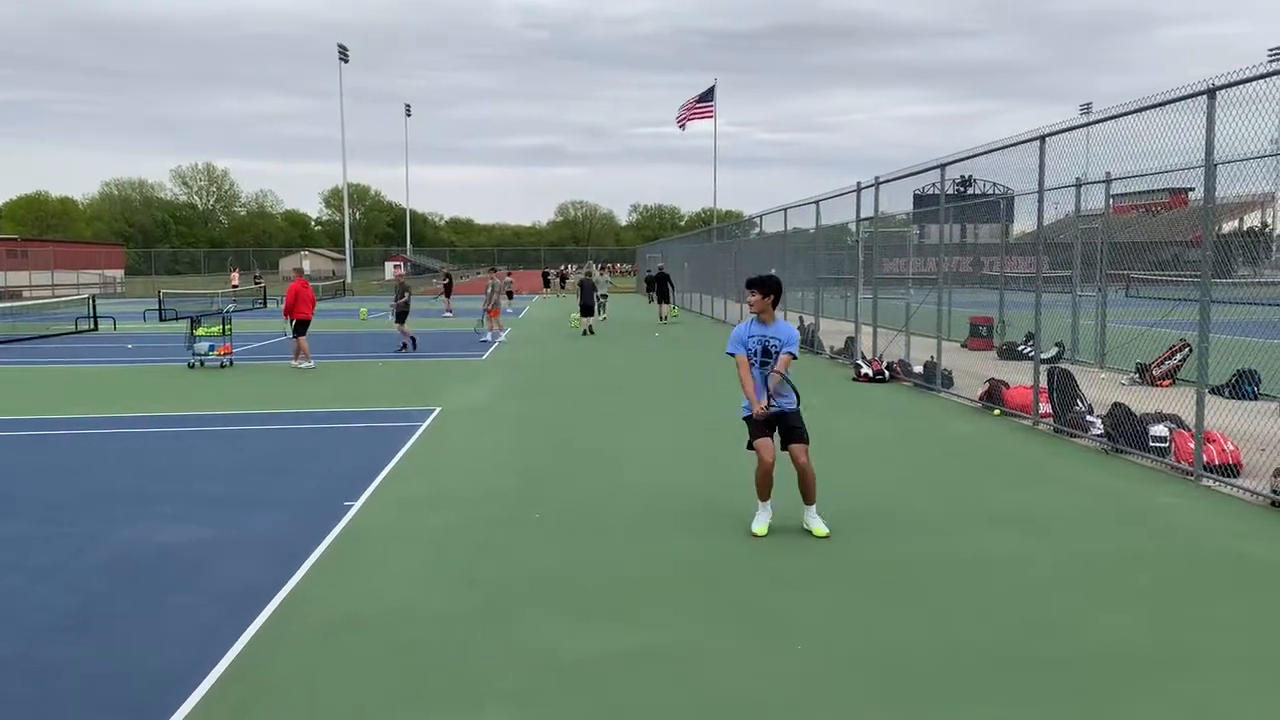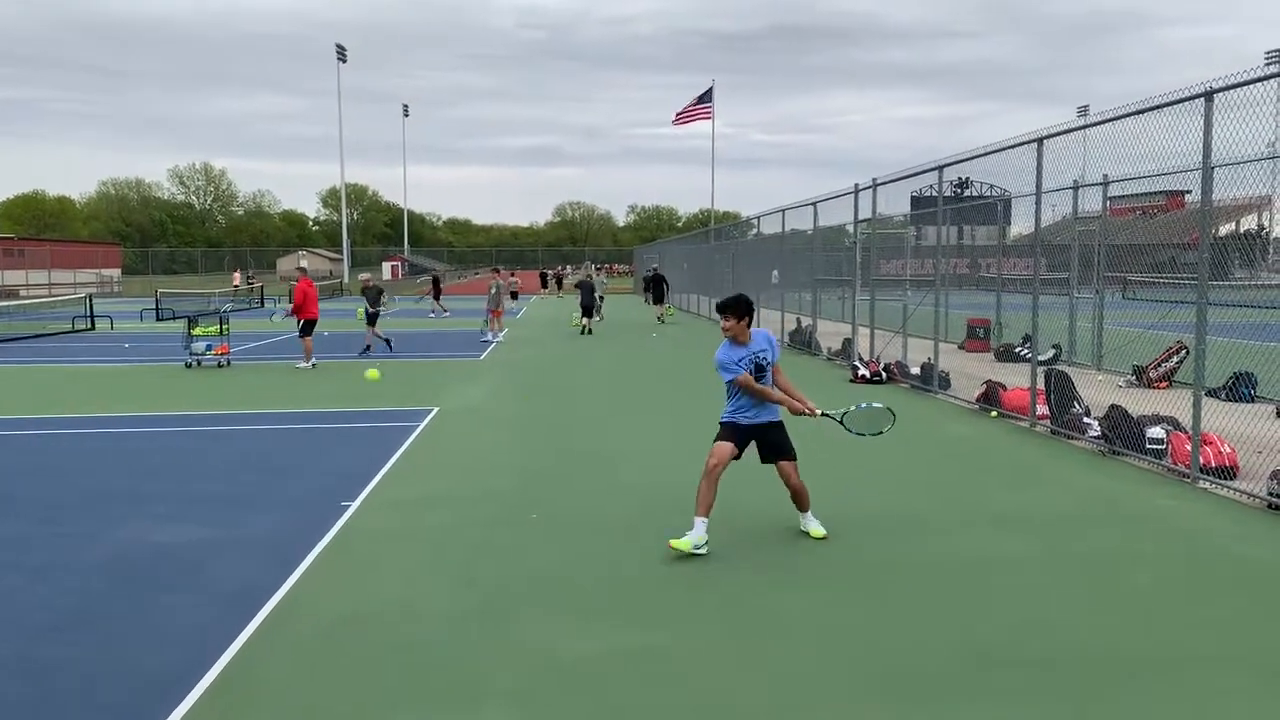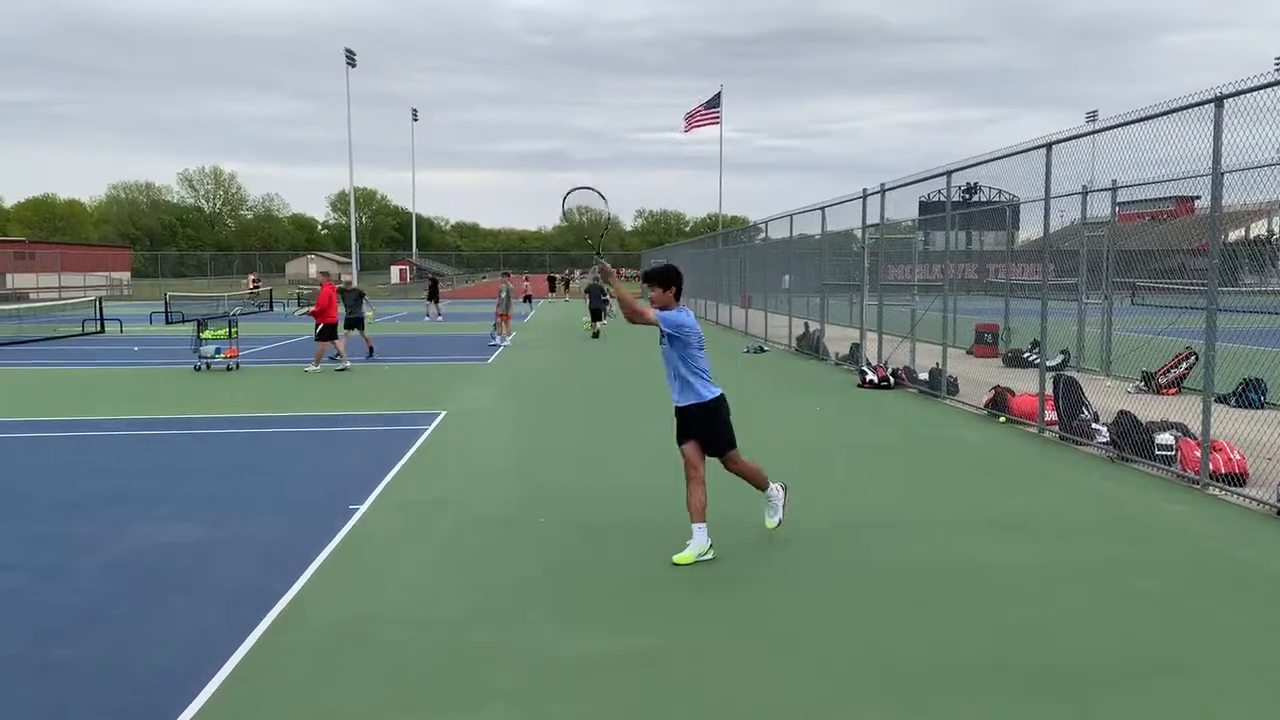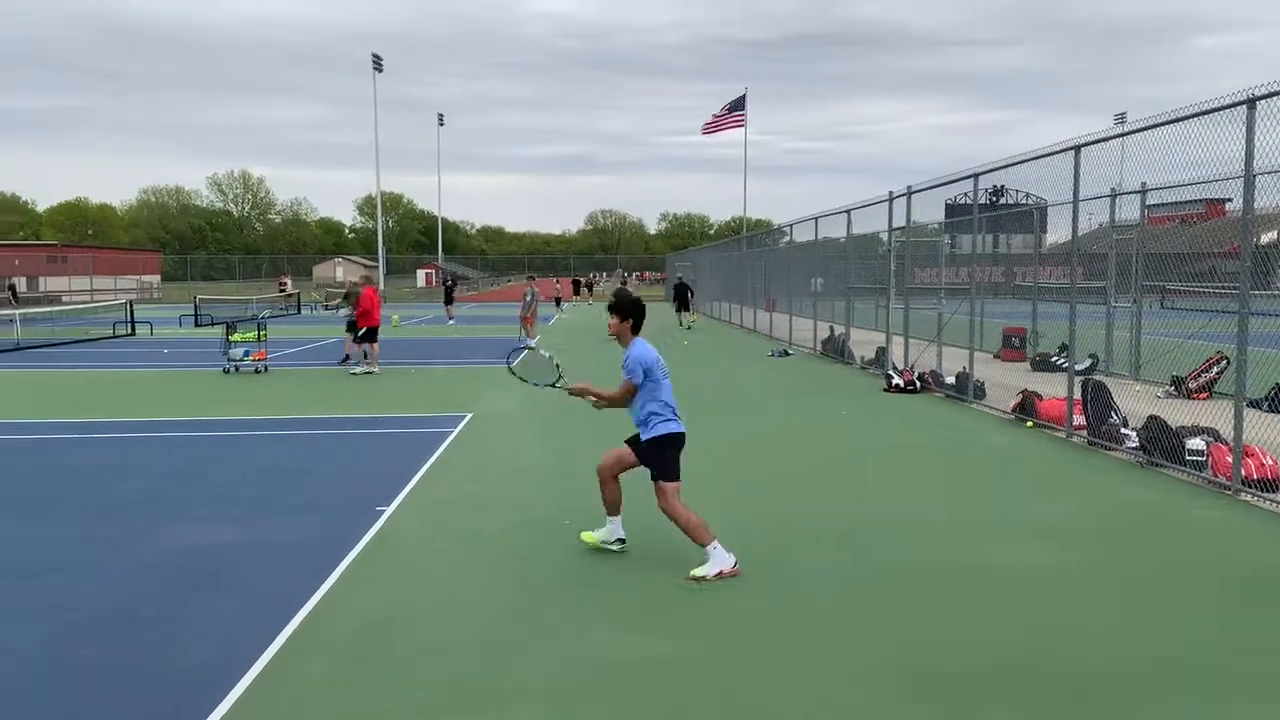
dt=0.4s
person 1, frame 1
left shoulder: (789, 332)
right shoulder: (740, 332)
left elbow: (780, 370)
right elbow: (743, 372)
left wrist: (770, 398)
right wrist: (755, 402)
left hip: (784, 407)
right hip: (756, 408)
left knee: (803, 462)
right knee: (766, 460)
left ankle: (810, 515)
right ankle: (764, 510)
person 1, frame 2
left shoulder: (767, 339)
right shoulder: (723, 356)
left elbow: (777, 377)
right elbow: (756, 389)
left wrist: (806, 403)
right wrist: (793, 405)
left hip: (769, 420)
right hip: (735, 421)
left knee: (792, 479)
right knee: (713, 466)
left ankle: (807, 519)
right ankle: (698, 535)
person 1, frame 3
left shoulder: (679, 320)
right shoulder: (668, 316)
left elbow: (636, 311)
right elbow: (631, 315)
left wrist: (612, 281)
right wrist: (612, 280)
left hip: (708, 403)
right hip: (685, 406)
left knee: (733, 463)
right knee: (694, 471)
left ankle: (773, 492)
right ankle: (700, 541)
person 1, frame 4
left shoulder: (637, 356)
right shoulder: (638, 351)
left elbow: (621, 398)
left wrist: (587, 391)
right wrist: (602, 398)
left hip: (663, 434)
right hip: (651, 433)
left knee: (670, 504)
right knee: (606, 467)
left ankle: (721, 558)
right ankle: (613, 531)
